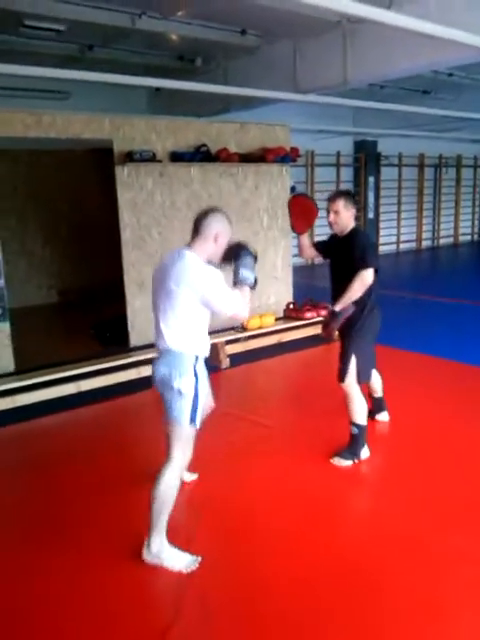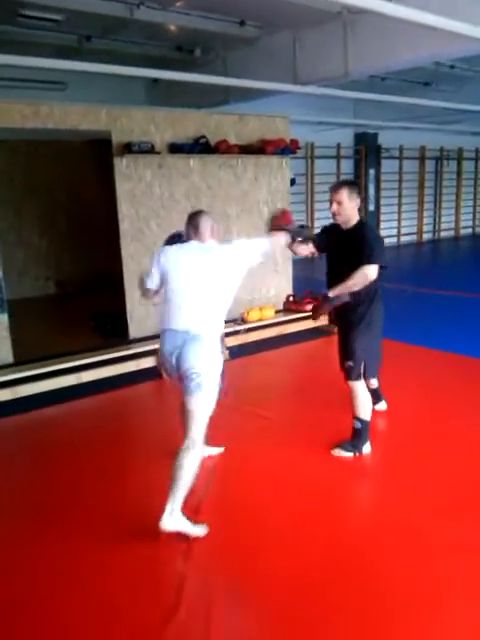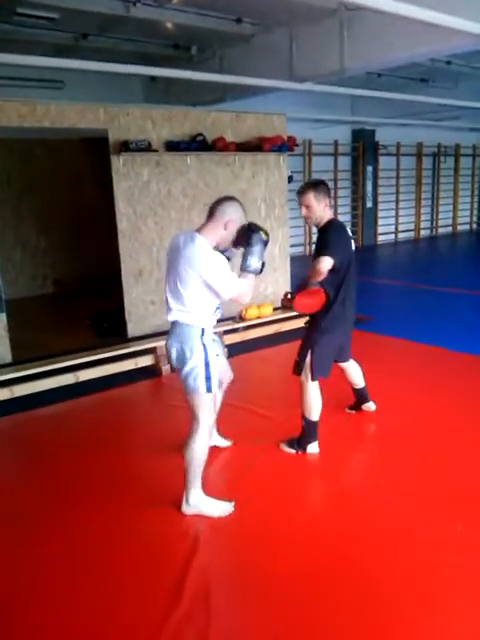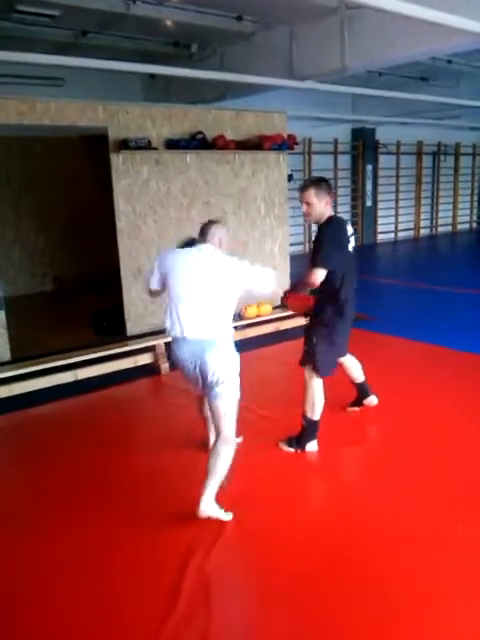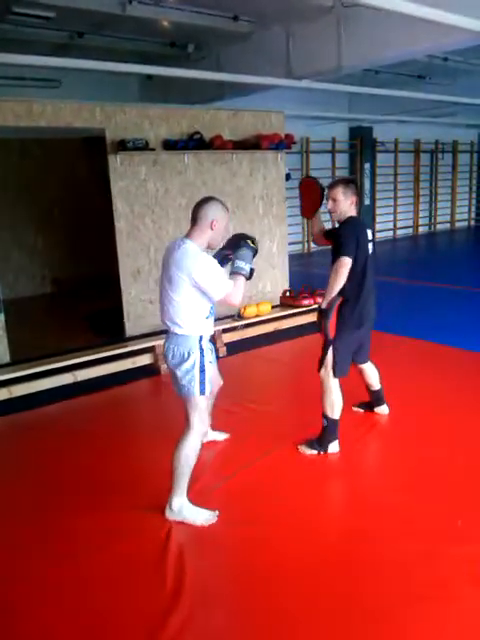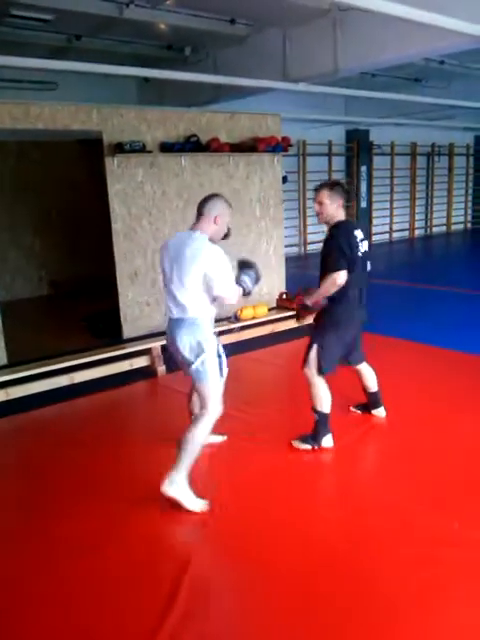
dt=0.5s
person 1, frame 1
left shoulder: (171, 261)
right shoulder: (202, 274)
right elbow: (240, 311)
right wrist: (244, 269)
left hip: (176, 355)
right hip: (183, 363)
left knee: (204, 406)
right knee: (180, 454)
left ankle: (177, 467)
right ankle: (156, 544)
person 1, frame 2
left shoulder: (167, 254)
right shoulder: (230, 251)
left elbow: (149, 291)
right elbow: (276, 242)
right wrist: (288, 233)
left hip: (171, 342)
right hip: (202, 346)
left knee: (192, 398)
right knee: (196, 432)
left ankle: (196, 448)
right ankle: (173, 514)
person 1, frame 3
left shoulder: (183, 240)
right shoulder: (208, 259)
right elbow: (242, 295)
left wrist: (229, 246)
right wrist: (254, 254)
left hip: (194, 331)
right hip: (192, 338)
left knee: (224, 378)
right knee: (204, 420)
left ankle: (209, 437)
right ankle: (193, 498)
person 1, frame 4
left shoulder: (170, 258)
right shoulder: (233, 265)
left elbow: (154, 289)
right elbow: (270, 283)
left hip: (183, 349)
right hip: (217, 350)
left knee: (207, 390)
right knee: (228, 427)
left ankle: (215, 439)
right ankle: (208, 501)
person 1, frame 5
left shoulder: (177, 248)
right shoulder: (198, 261)
right elbow: (233, 297)
left wrist: (222, 257)
right wrist: (242, 260)
left hip: (190, 339)
right hip: (190, 345)
left knee: (213, 385)
right knee: (195, 426)
left ankle: (206, 431)
right ankle: (177, 504)
person 1, frame 6
left shoulder: (173, 243)
right shoulder: (211, 254)
right elbow: (229, 298)
right wrist: (245, 279)
left hip: (178, 327)
right hip: (197, 331)
left knee: (201, 385)
right knee: (212, 410)
left ankle: (201, 435)
right ankle: (176, 481)
person 2, frame 1
left shoulder: (360, 240)
right shoulder: (335, 241)
left elbow: (366, 277)
right elbow: (308, 252)
left wrist: (337, 309)
right wrist: (302, 229)
left hip: (361, 318)
right hip: (352, 317)
left knee: (348, 382)
right knee: (365, 366)
left ankle: (358, 446)
right ankle: (379, 409)
person 2, frame 2
left shoulder: (367, 235)
right shoulder: (332, 232)
left elbow: (369, 273)
right elbow: (305, 250)
left wrist: (331, 294)
left hip: (363, 315)
right hip: (348, 313)
left knee: (356, 377)
right knee: (361, 367)
left ankle: (360, 440)
right ankle: (377, 400)
person 2, frame 3
left shoulder: (332, 233)
right shoulder: (335, 230)
left elbow: (322, 267)
left wrist: (305, 286)
right wrist: (302, 294)
left hip: (328, 316)
right hip: (340, 311)
left knee: (308, 376)
right knee: (343, 358)
left ankle: (308, 440)
right ankle: (365, 400)
person 2, frame 4
left shoulder: (328, 233)
right shoulder: (338, 225)
left elbow: (316, 277)
left wrist: (299, 287)
right wrist: (307, 284)
left hip: (329, 312)
right hip: (342, 307)
left knee: (312, 373)
right knee: (340, 354)
left ankle: (307, 438)
right ankle: (366, 394)
person 2, frame 5
left shoulder: (348, 228)
right shoulder: (358, 228)
left elbow: (342, 266)
right elbow: (319, 238)
left wrist: (326, 303)
right wrist: (313, 211)
left hip: (349, 313)
right hip: (362, 310)
left knee: (328, 374)
right knee: (361, 360)
left ankle: (329, 439)
right ankle: (378, 403)
person 2, frame 6
left shoulder: (337, 236)
right shoulder: (355, 231)
left elbow: (338, 278)
left wrist: (309, 300)
left hip: (337, 316)
right hip: (354, 312)
left knee: (312, 370)
right knee: (358, 361)
left ankle: (322, 434)
right ankle: (375, 405)
